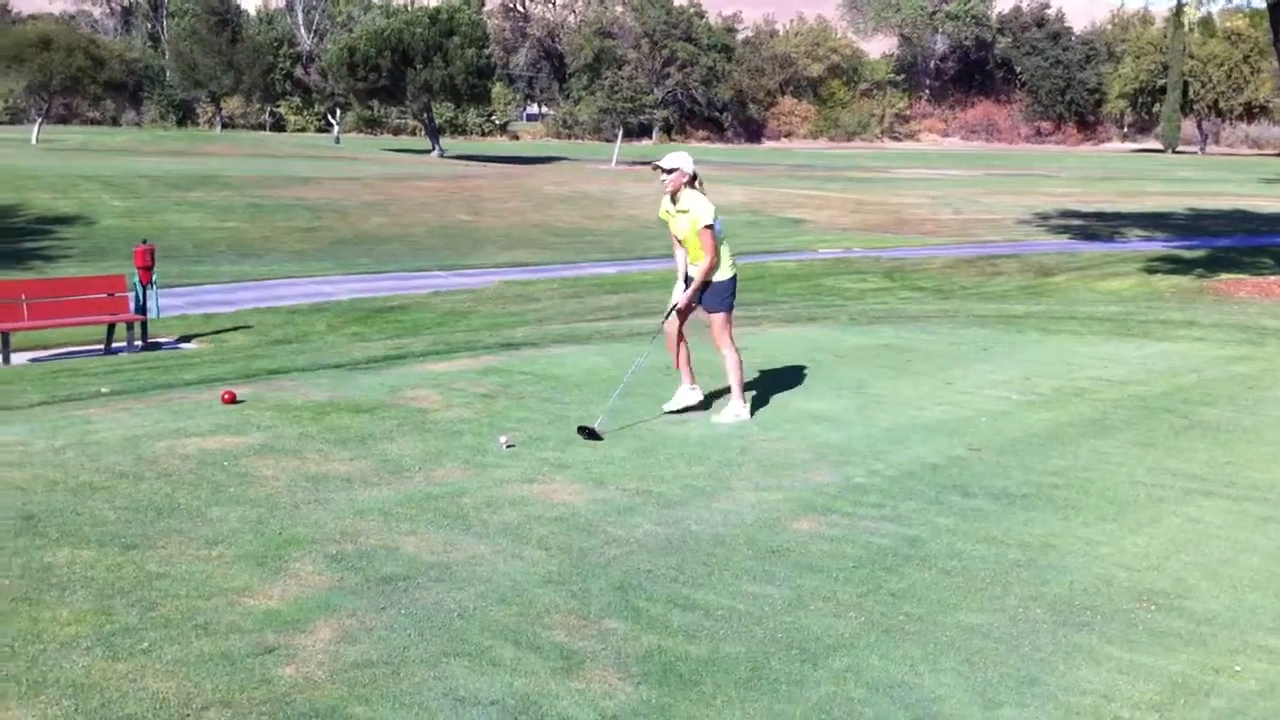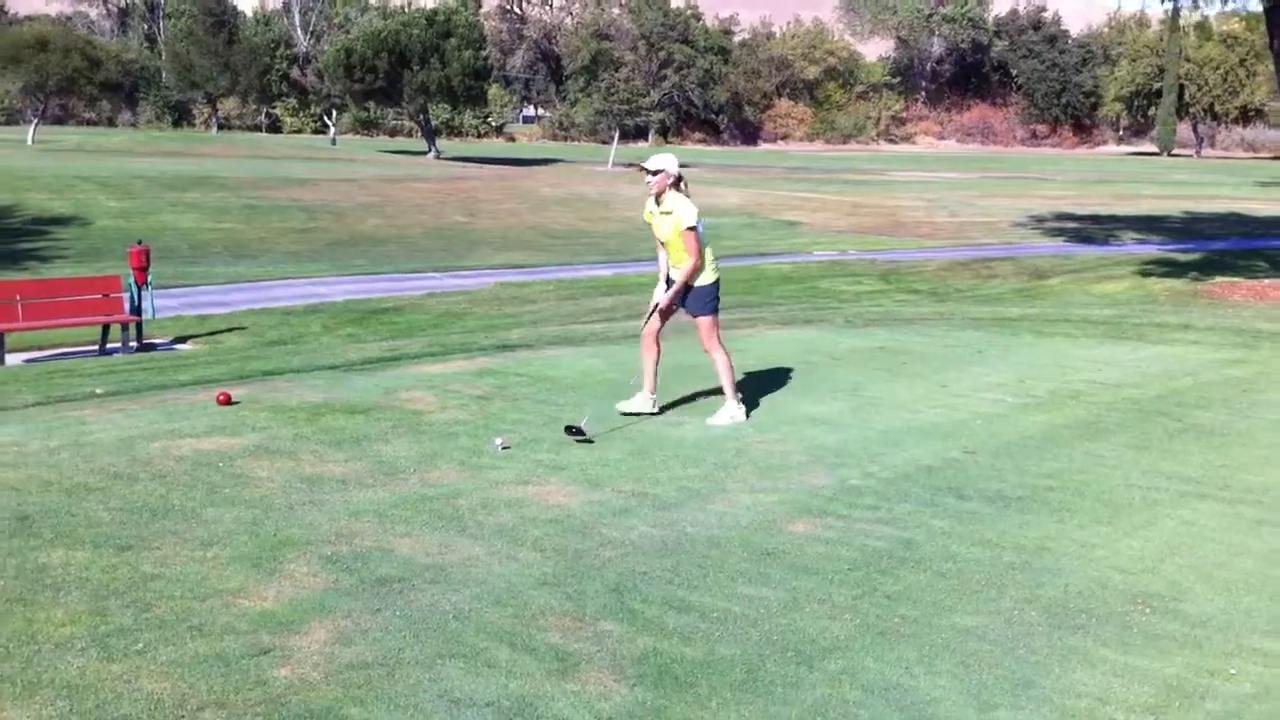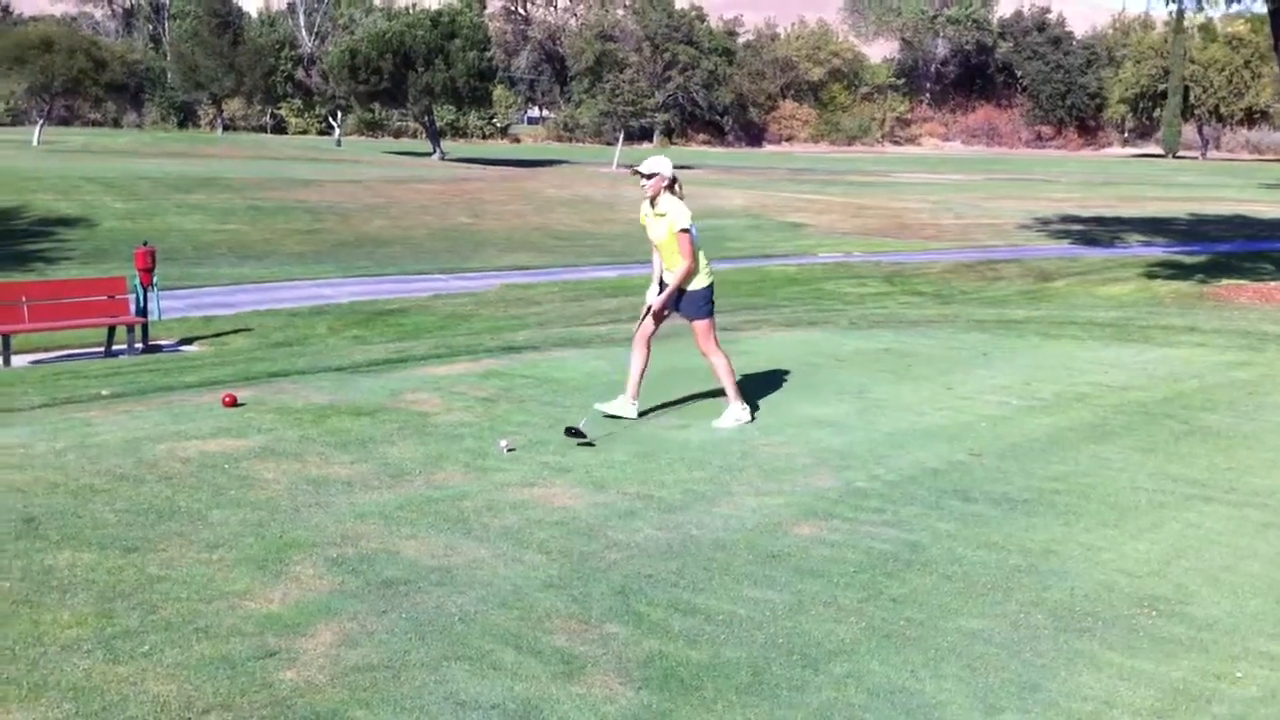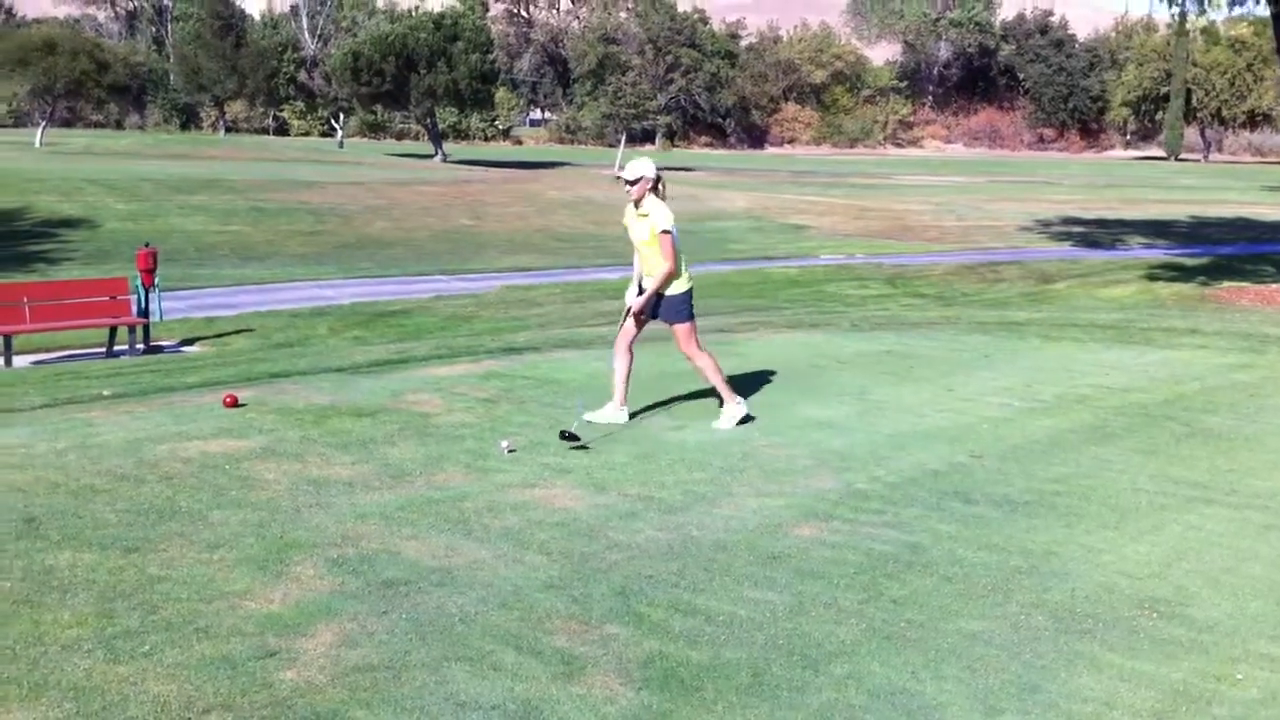
dt=0.1s
person 1, frame 1
left shoulder: (700, 208)
right shoulder: (667, 204)
left elbow: (711, 258)
left wrist: (690, 292)
right wrist: (680, 282)
left hip: (719, 276)
right hip: (694, 273)
left knee: (722, 340)
right knee: (672, 327)
left ankle: (739, 404)
right ankle: (689, 388)
person 1, frame 2
left shoulder: (683, 210)
right shoulder: (651, 207)
left elbow: (694, 260)
left wrist: (672, 294)
right wrist: (662, 282)
left hip: (700, 280)
right hip: (676, 278)
left knee: (710, 343)
right knee: (649, 330)
left ankle: (734, 406)
right ankle: (647, 396)
person 1, frame 3
left shoulder: (677, 213)
right shoulder: (647, 209)
left elbow: (689, 263)
left wrist: (665, 297)
right wrist: (655, 284)
left hip: (694, 284)
right hip: (670, 281)
left knee: (708, 346)
right knee: (642, 334)
left ankle: (738, 407)
right ankle: (629, 400)
person 1, frame 4
left shoulder: (660, 215)
right shoulder: (631, 211)
left elbow: (670, 266)
left wrist: (644, 297)
right wrist: (634, 286)
left hip: (674, 290)
right hip: (649, 288)
left knee: (690, 349)
right knee: (622, 339)
left ankle: (733, 403)
right ankle: (618, 406)
